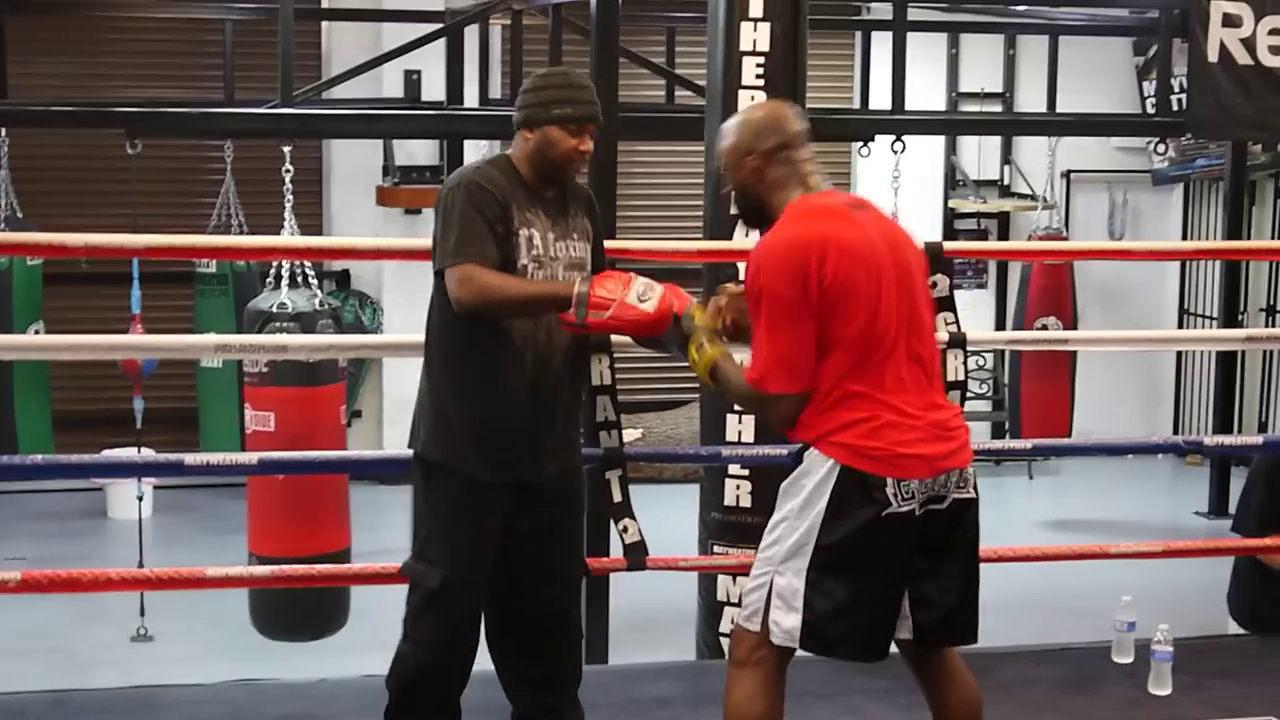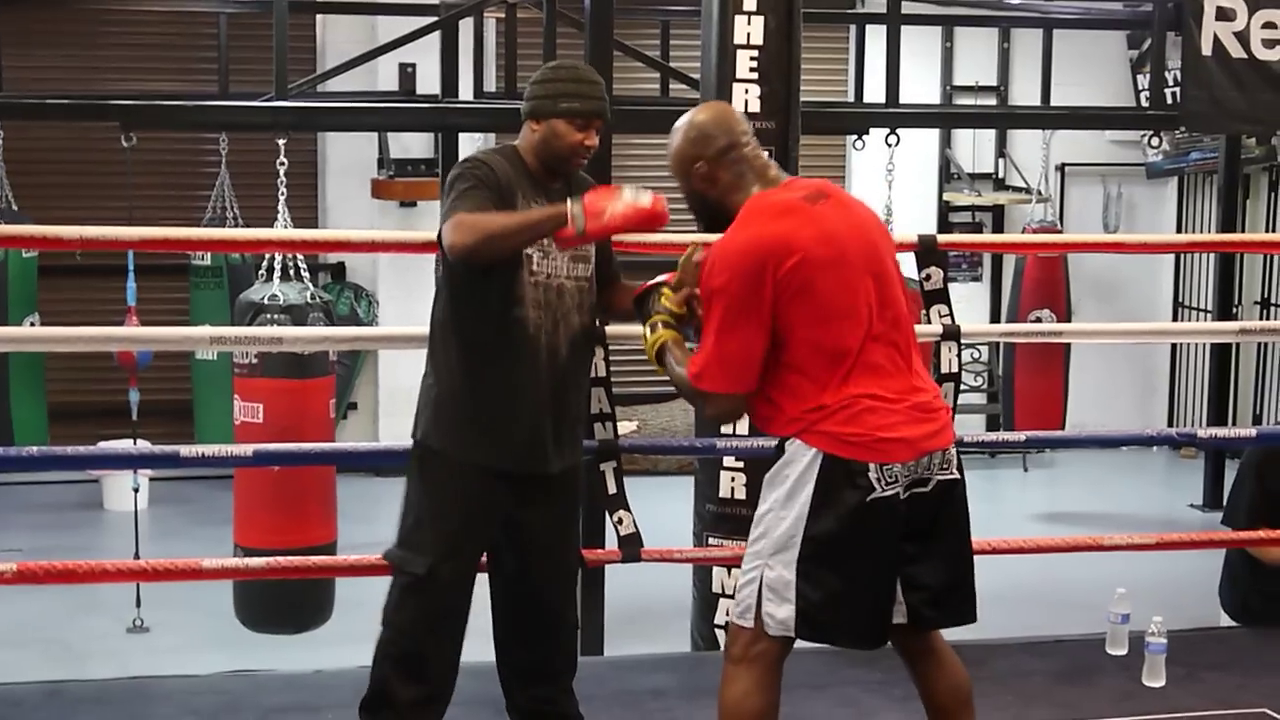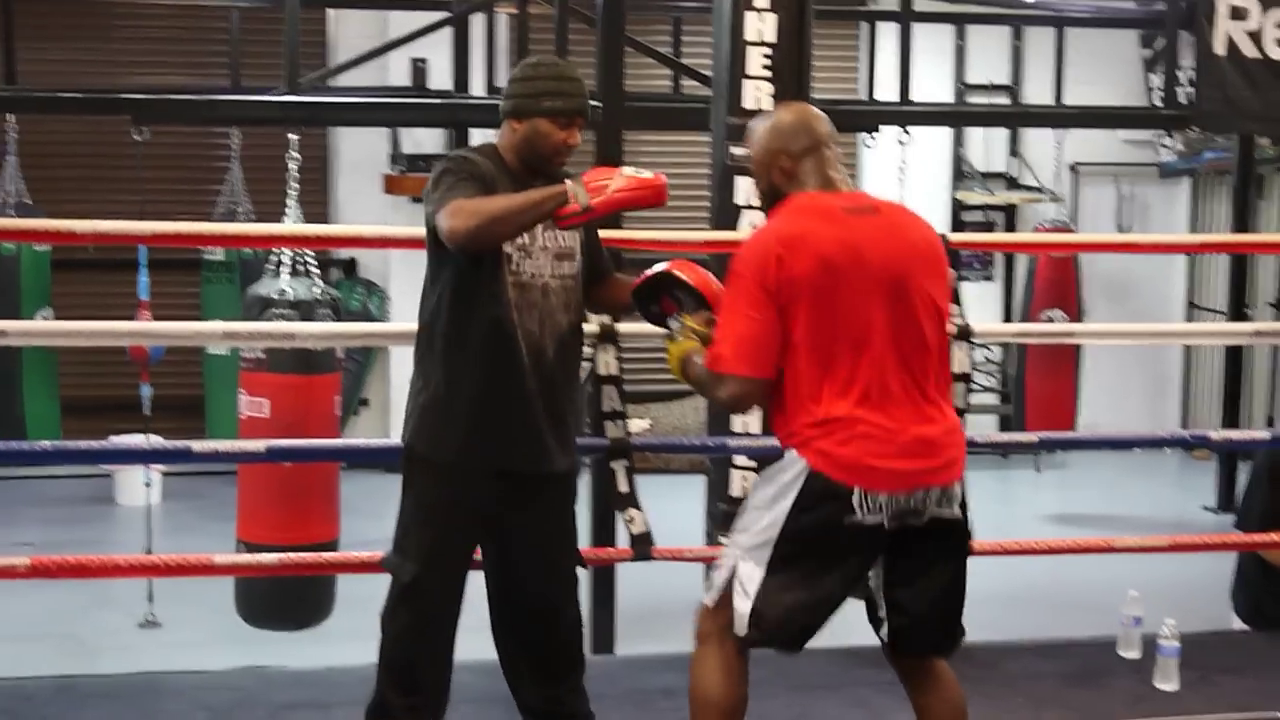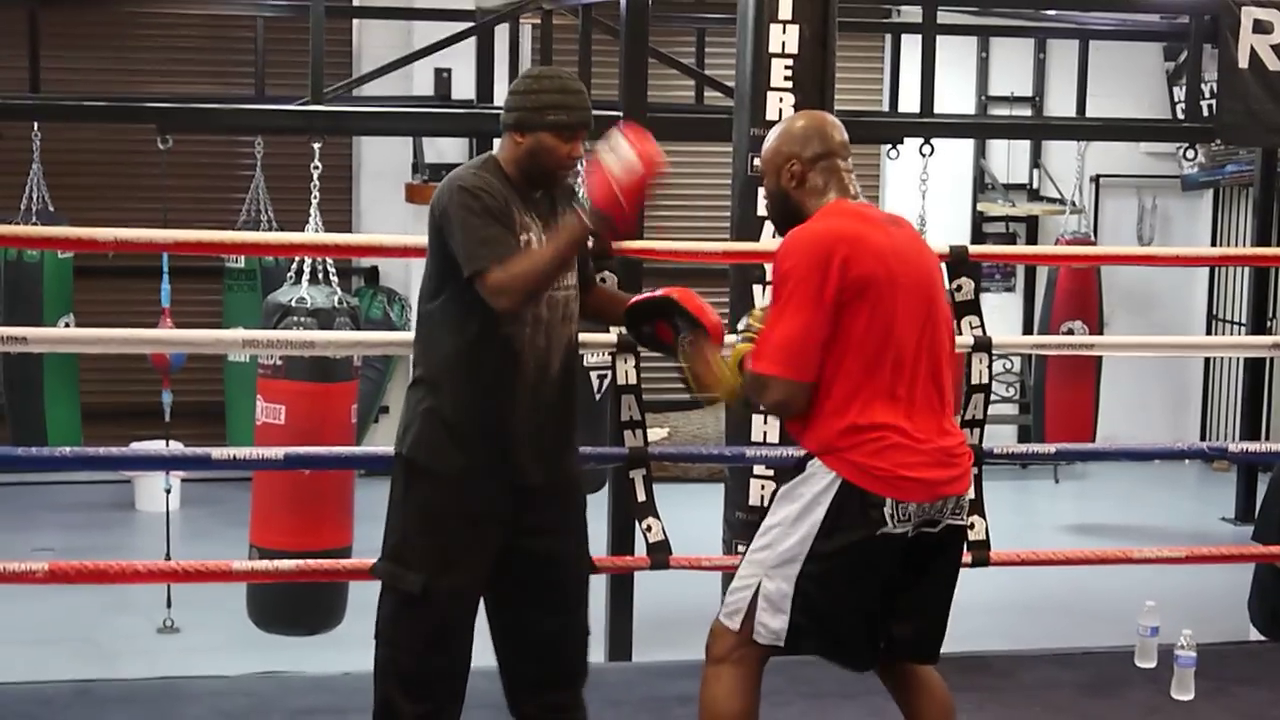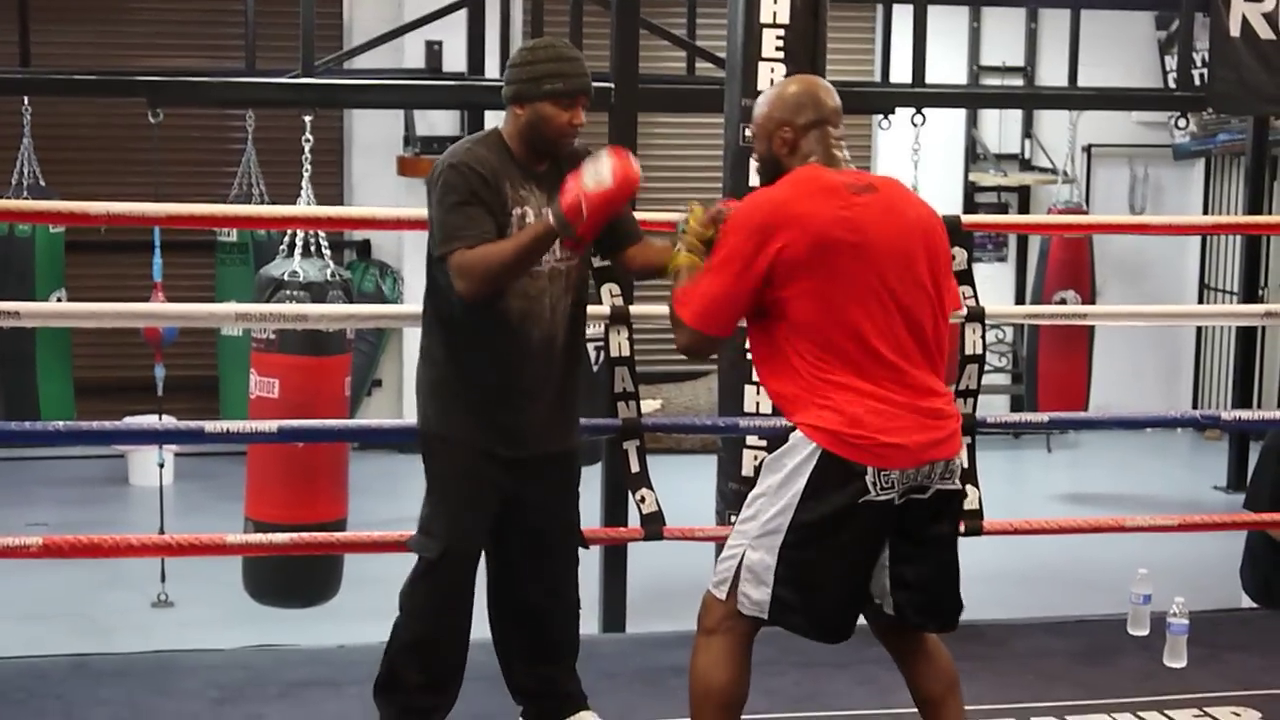
dt=0.3s
person 1, frame 1
left shoulder: (581, 204)
right shoulder: (476, 189)
left elbow: (597, 303)
right elbow: (467, 287)
left wrist: (647, 310)
right wrist: (574, 294)
left hip: (550, 446)
right hip: (466, 442)
left knee: (549, 598)
right knee: (449, 597)
person 1, frame 2
left shoulder: (583, 192)
right shoulder: (484, 175)
left elbow: (605, 294)
right elbow: (463, 239)
right wrist: (570, 215)
left hip: (551, 434)
right hip: (466, 433)
left knee: (545, 590)
right knee: (433, 584)
person 1, frame 3
left shoulder: (569, 193)
right shoulder: (465, 172)
left elbow: (597, 288)
right elbow: (462, 227)
right wrist: (568, 195)
left hip: (542, 434)
right hip: (456, 434)
left knee: (546, 591)
right knee: (426, 589)
person 1, frame 4
left shoulder: (563, 195)
right shoulder: (469, 194)
left elbow: (580, 297)
right elbow: (509, 290)
right wrist: (592, 215)
left hip: (543, 444)
right hip: (455, 447)
left knee: (549, 598)
right knee: (431, 603)
person 1, frame 5
left shoulder: (575, 167)
right shoulder: (466, 170)
left elbow: (629, 249)
right elbow: (469, 276)
right wrist: (555, 225)
left hip: (548, 414)
right hip: (467, 416)
left knee: (546, 570)
right knee: (447, 566)
person 2, frame 1
left shoulder: (784, 249)
right shoulder: (880, 225)
left elbow: (780, 403)
left wrist: (707, 354)
right wrist: (762, 320)
left hip: (859, 471)
right hip: (943, 461)
left knee: (756, 649)
right knee: (932, 647)
person 2, frame 2
left shoulder: (741, 249)
right shoulder: (847, 206)
left elbow: (721, 403)
left wrist: (663, 335)
left hip: (844, 461)
right hip: (928, 447)
left knee: (753, 646)
right knee: (920, 635)
person 2, frame 3
left shoulder: (772, 246)
right shoulder: (919, 233)
left elbow: (735, 391)
left wrist: (684, 346)
left hip: (838, 477)
right hip: (933, 473)
left knee: (720, 631)
right knee: (918, 653)
person 2, frame 4
left shoulder: (812, 243)
right shoulder: (909, 240)
left elbow: (781, 392)
left wrist: (716, 369)
right wrist: (761, 346)
left hip: (859, 482)
right hip: (940, 484)
left knee: (733, 649)
right knee: (904, 657)
person 2, frame 5
left shoulder: (768, 212)
right shoulder: (913, 208)
left elbow: (695, 335)
left wrist: (688, 252)
left hip: (843, 453)
right hip: (932, 448)
left knee: (724, 619)
right knee: (908, 627)
